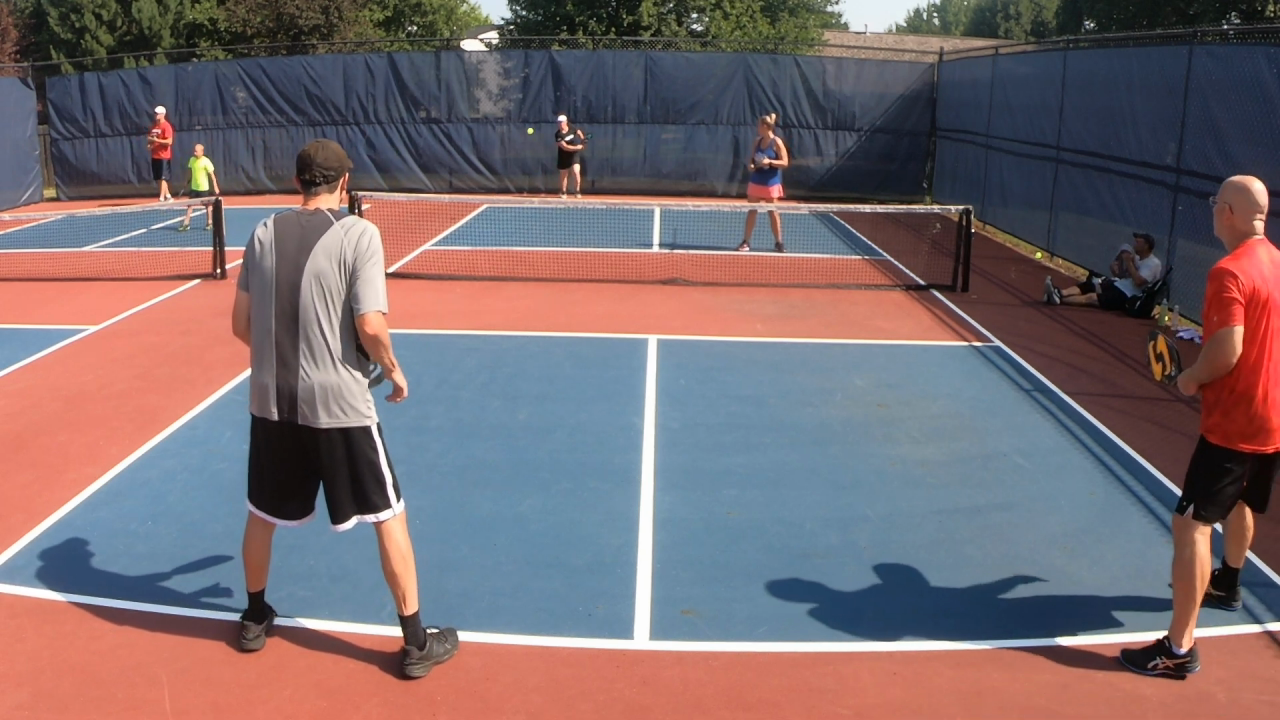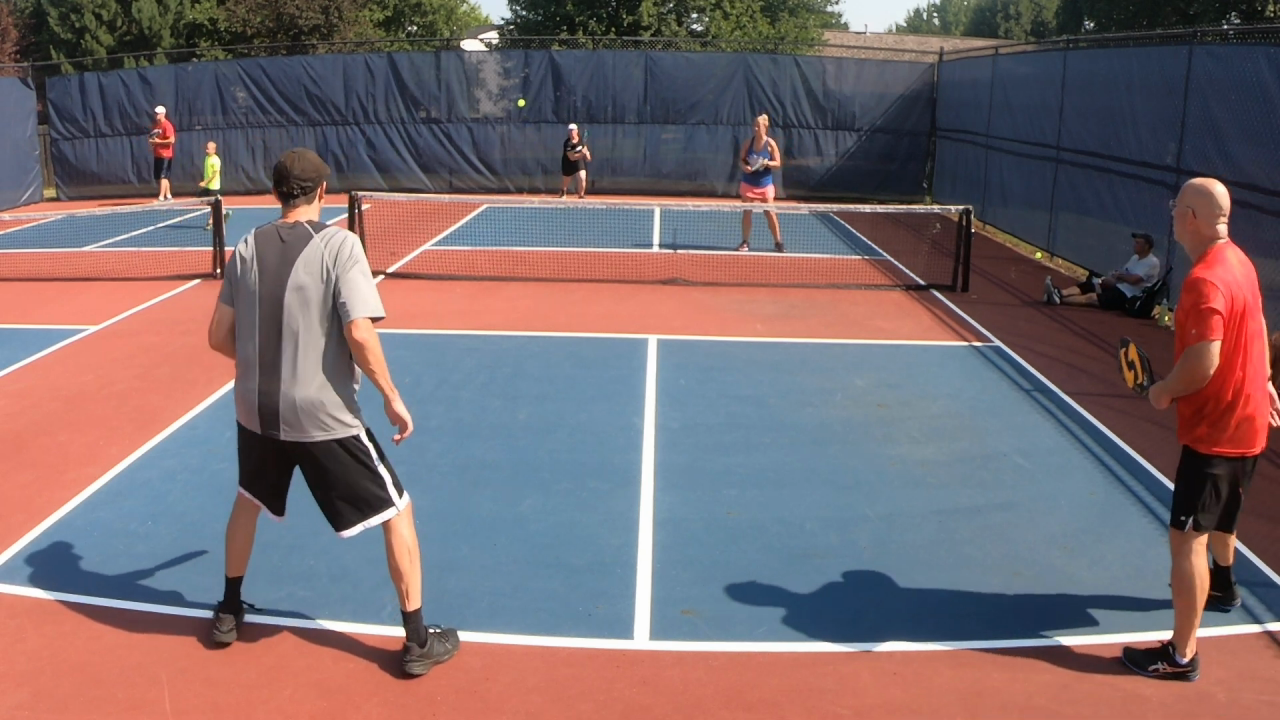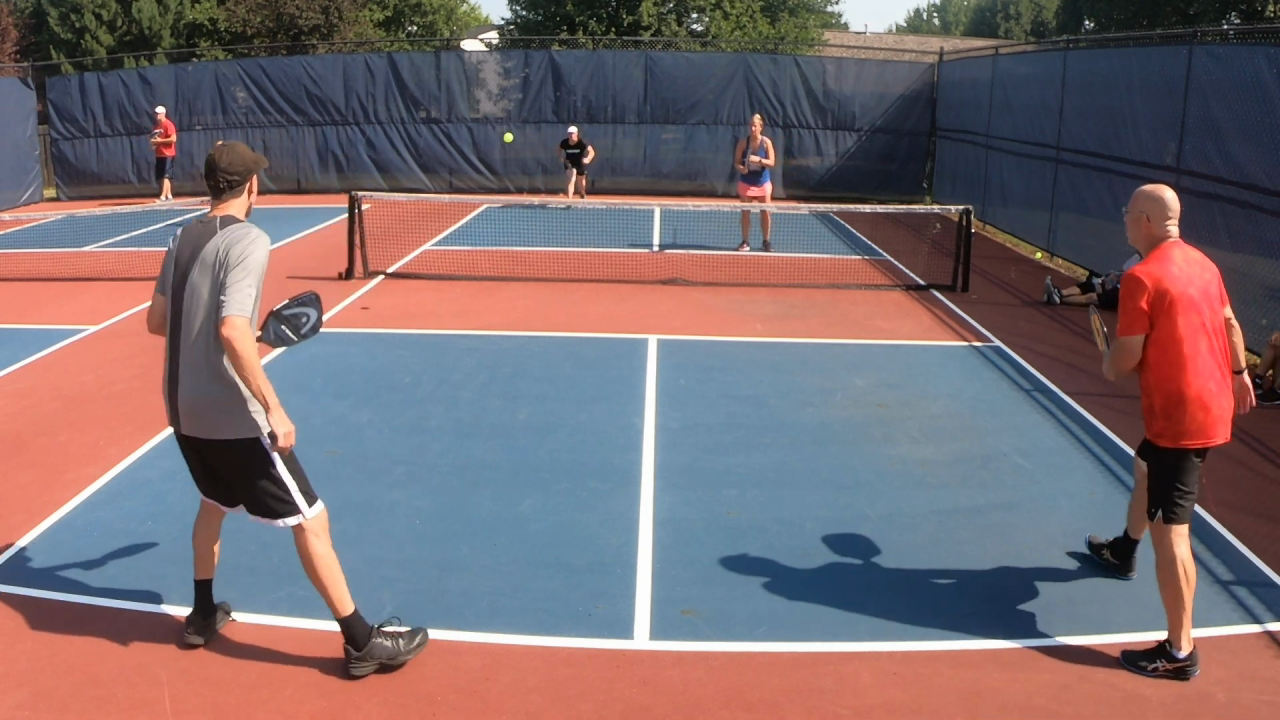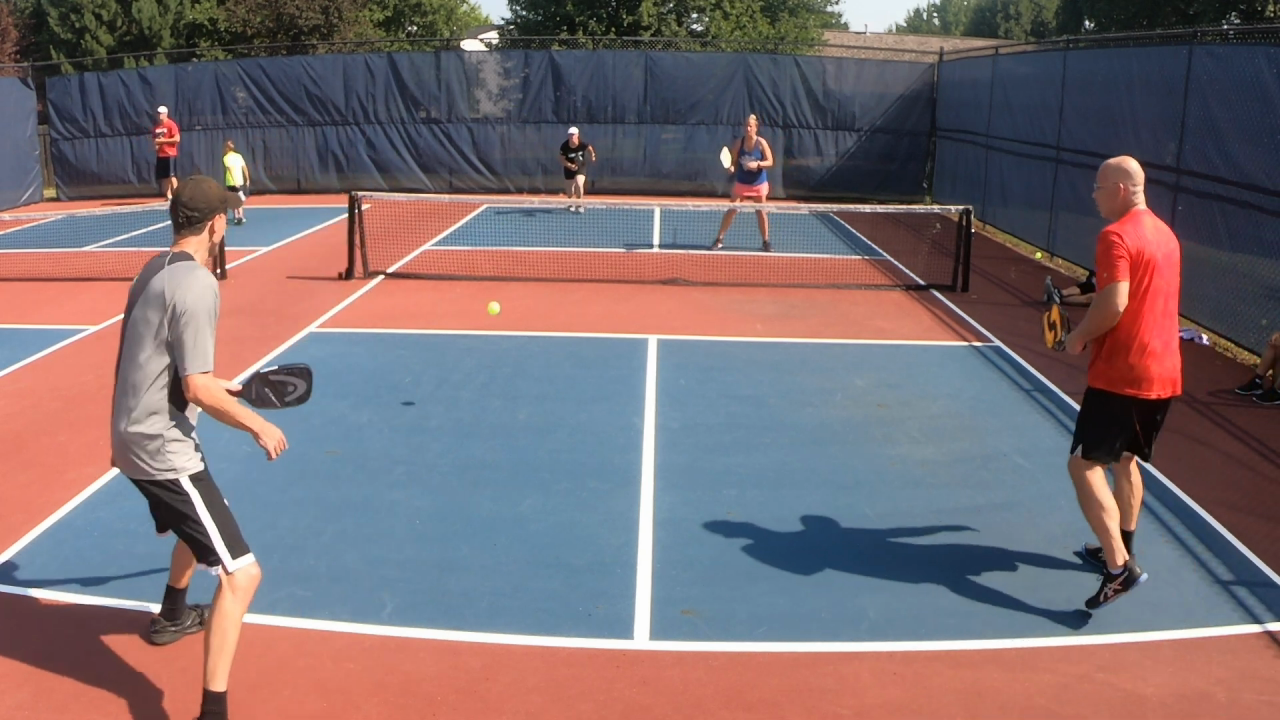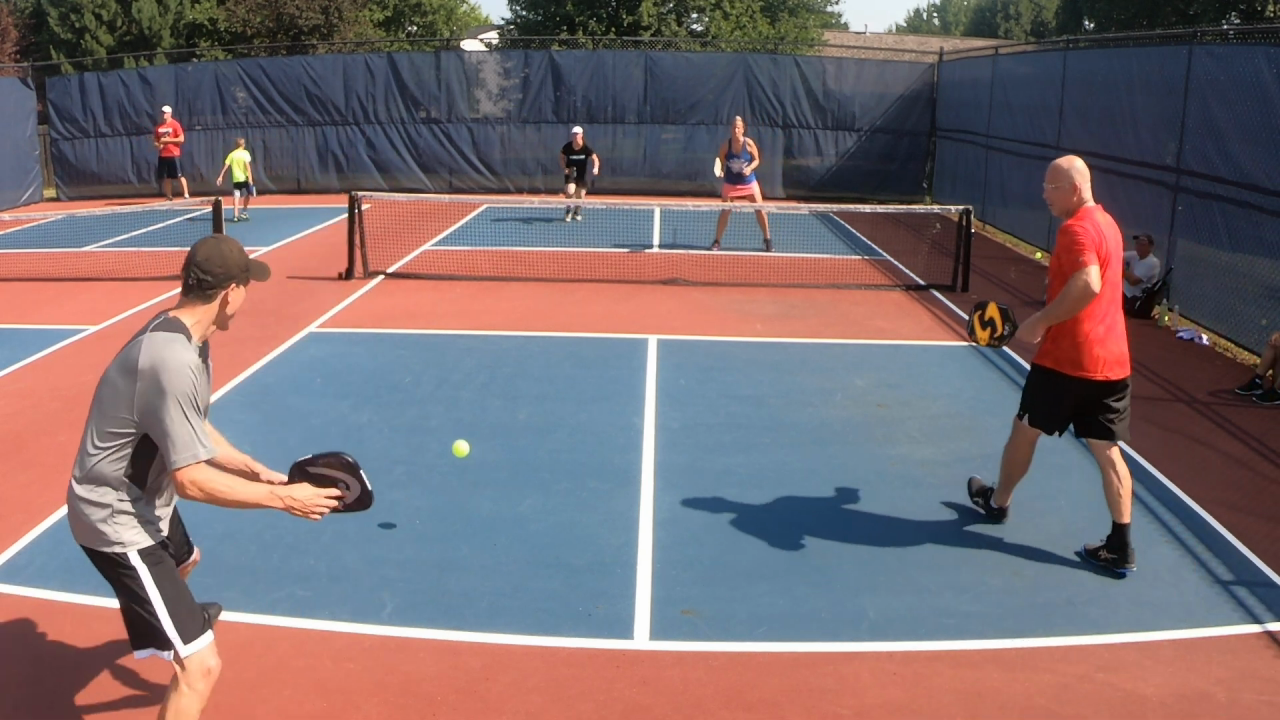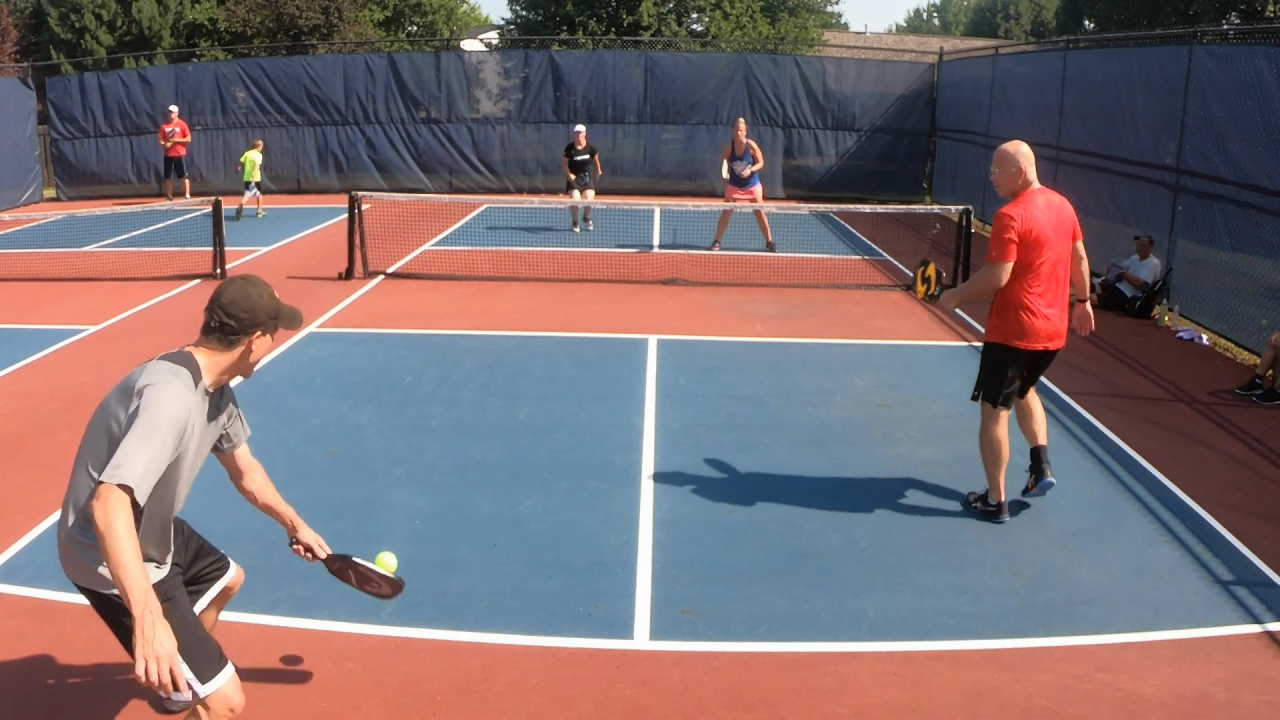
dt=0.3s
person 1, frame 1
left shoulder: (264, 233)
right shoulder: (359, 234)
left elbow: (241, 324)
right elbow: (370, 327)
right wrist: (393, 371)
left hip: (271, 401)
right hip: (339, 403)
left knee: (262, 513)
right knee: (390, 517)
left ankle: (254, 617)
right ankle: (415, 641)
person 1, frame 2
left shoulder: (246, 248)
right shoulder: (339, 244)
left elbow: (219, 337)
right elbow: (359, 334)
right wrist: (392, 398)
left hip: (257, 411)
right hip: (325, 415)
left knee: (249, 499)
right knee: (396, 513)
left ankle: (229, 611)
right ankle: (418, 639)
person 1, frame 3
left shoulder: (182, 238)
right shoulder: (248, 240)
left elbow: (157, 321)
right elbow: (232, 332)
right wrist: (272, 410)
left hip: (184, 408)
right hip: (228, 413)
left knee: (217, 502)
right knee: (310, 519)
left ankle: (203, 614)
right ankle: (361, 639)
person 1, frame 4
left shoulder: (156, 270)
right shoulder: (196, 282)
right elbow: (198, 387)
left wrist: (219, 384)
right wrist: (258, 424)
left hip: (133, 438)
right hip: (162, 448)
left knee: (201, 522)
right knee: (241, 574)
left ankle: (173, 613)
person 1, frame 5
left shoulder: (186, 341)
right shoulder: (173, 362)
left elbow: (195, 433)
right elbow: (189, 478)
left wrist: (266, 475)
right wrist: (282, 495)
left hip: (142, 502)
right hip: (115, 521)
left knee: (185, 557)
right knee: (202, 666)
left ankle: (175, 618)
person 1, frame 6
left shoulder: (215, 387)
right shoulder: (169, 396)
left elbow: (244, 469)
right elbow: (107, 504)
left wrist: (295, 523)
right wrist: (147, 618)
left hip: (151, 538)
right hip: (114, 559)
left knee: (229, 582)
left ankle: (181, 681)
person 2, frame 1
left shoulder: (1230, 271)
left elbow: (1225, 352)
left wrist: (1191, 378)
left hip: (1233, 424)
left knee: (1191, 526)
right knee: (1238, 503)
left ankle: (1179, 648)
right ankle: (1227, 583)
person 2, frame 2
left shoulder: (1204, 279)
right shoulder: (1238, 262)
left elbow: (1203, 363)
left wrist: (1163, 390)
left hip: (1215, 428)
left knee: (1187, 538)
right knee: (1219, 514)
left ankle: (1182, 654)
right ankle: (1222, 583)
person 2, frame 3
left shoulder: (1141, 277)
right shoulder: (1202, 263)
left elbow: (1127, 356)
right elbow: (1229, 323)
left wrist: (1109, 367)
right wrist: (1239, 374)
left hip: (1179, 419)
right hip: (1212, 407)
left knee: (1168, 530)
right knee: (1145, 468)
left ankle: (1180, 649)
right ankle: (1124, 551)
person 2, frame 4
left shoulder: (1116, 236)
right shoulder: (1165, 234)
left elbow: (1113, 304)
left wrist: (1078, 336)
left hip: (1121, 374)
right hip: (1164, 374)
left knee: (1084, 465)
right knee: (1124, 461)
left ankle: (1120, 566)
right ankle: (1118, 550)
person 2, frame 5
left shoulder: (1075, 229)
right shoulder: (1107, 224)
left elbow: (1088, 287)
left wrist: (1039, 323)
left hip: (1066, 358)
right hip: (1112, 360)
left knee: (1023, 432)
right knee: (1106, 450)
left ankle: (998, 502)
right ankle: (1120, 543)
person 2, frame 6
left shoulder: (1011, 215)
right shoulder: (1063, 206)
left elbow: (996, 277)
right elbow: (1079, 260)
left wrist: (956, 295)
right wrist: (1082, 302)
left hip: (1013, 330)
right hip: (1053, 328)
left knee: (994, 414)
right knee: (1023, 393)
left ankle: (995, 499)
right ankle: (1040, 468)
